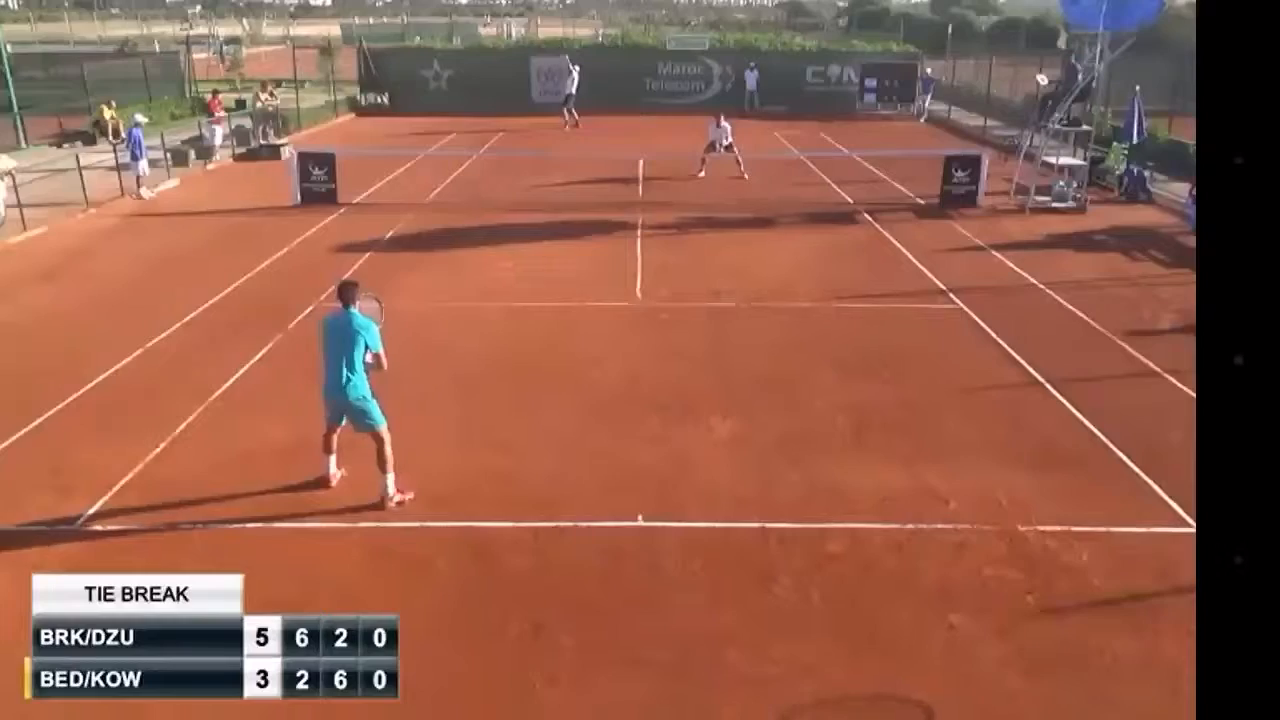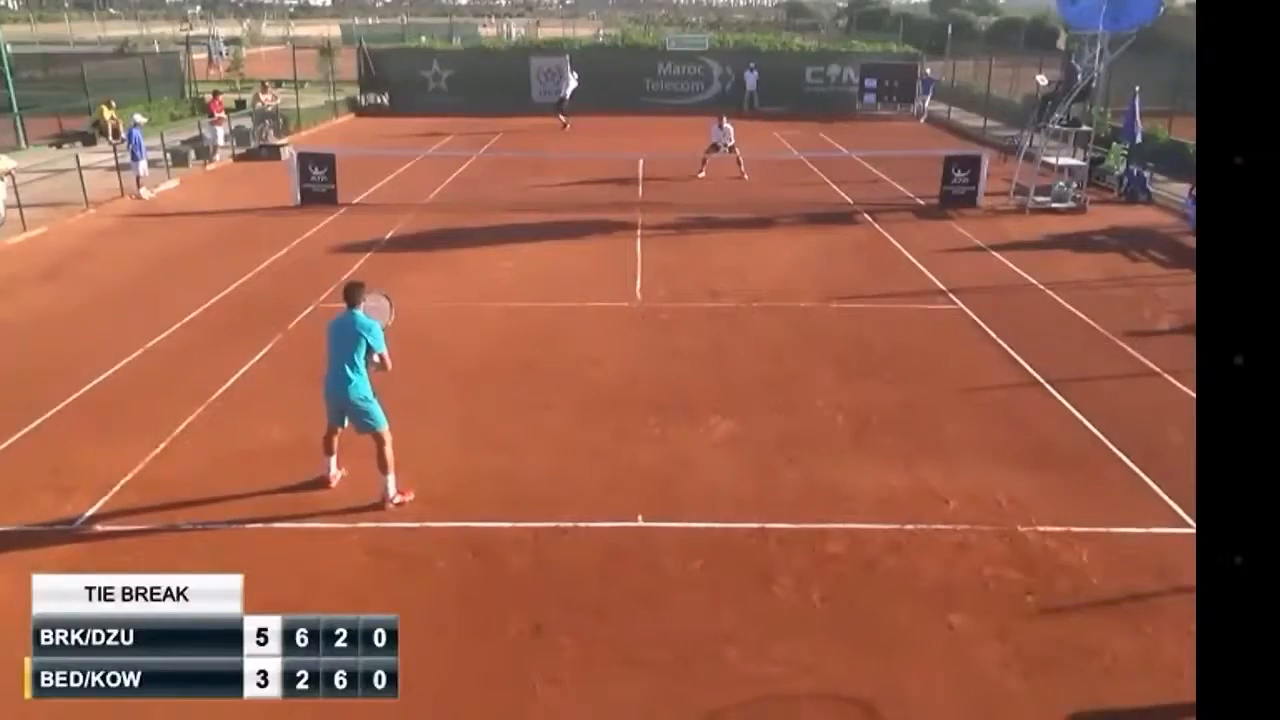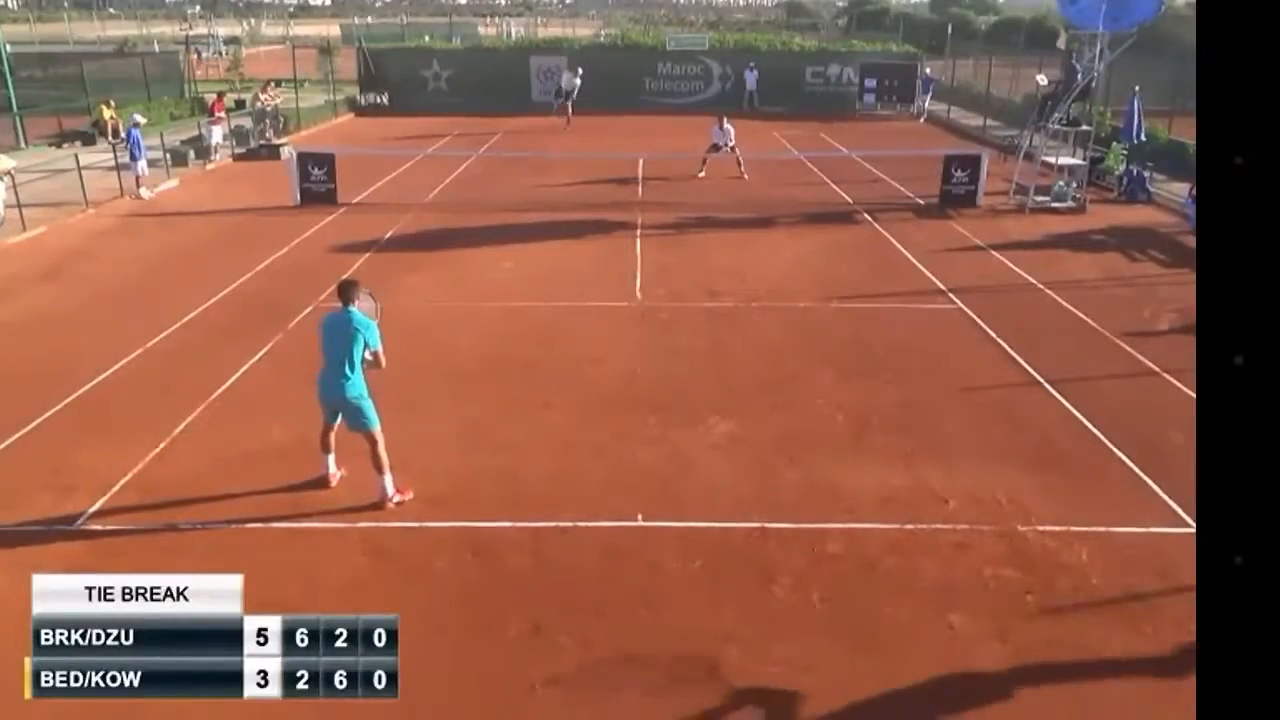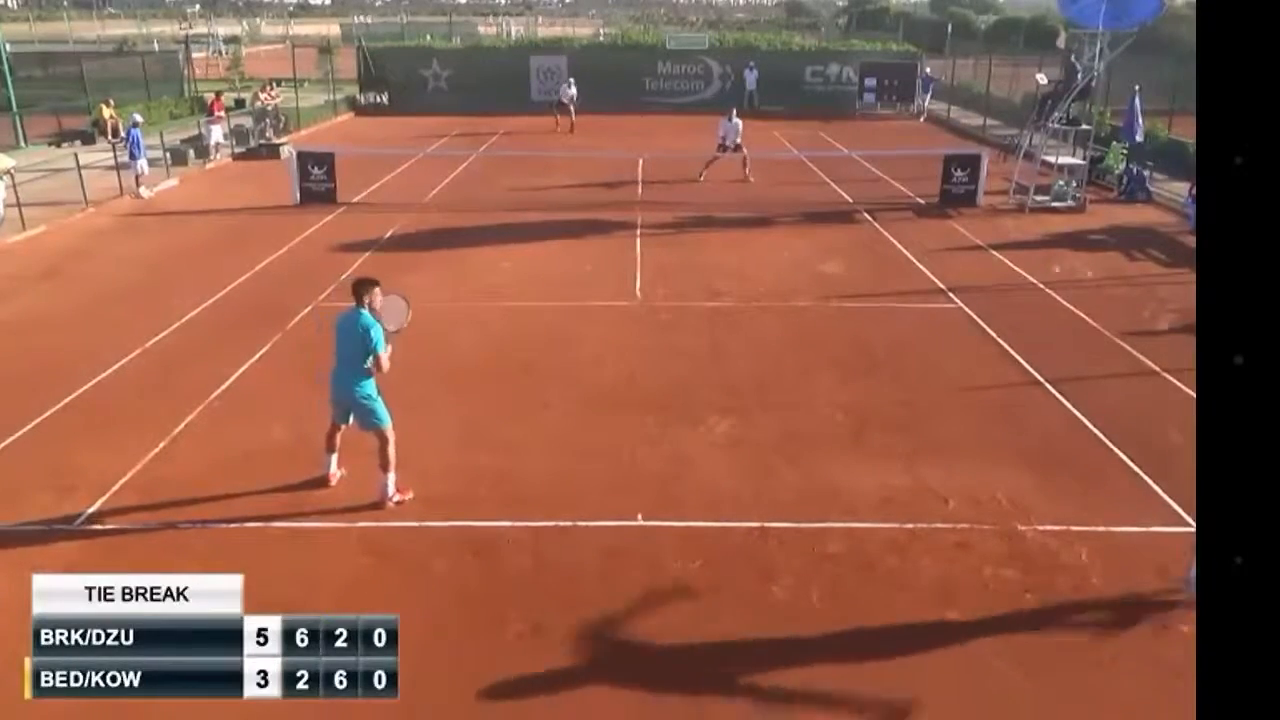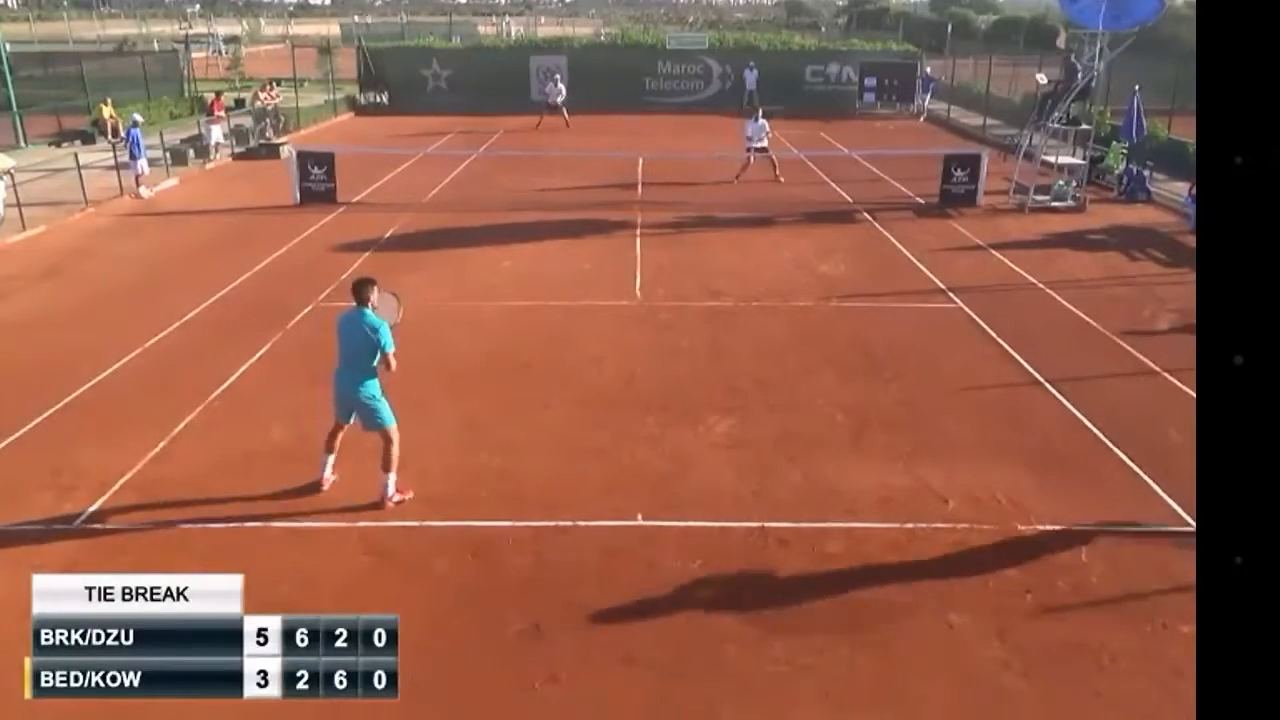
dt=0.5s
person 1, frame 1
left shoulder: (328, 322)
right shoulder: (367, 326)
right elbow: (382, 365)
left hip: (331, 389)
right hip: (356, 392)
left knee: (331, 429)
right knee: (383, 439)
left ankle: (332, 473)
right ankle: (390, 493)
person 1, frame 2
left shoulder: (334, 324)
right shoulder: (370, 327)
right elbow: (386, 366)
left hip: (332, 390)
right hip: (357, 393)
left knee: (332, 430)
right knee: (384, 440)
left ankle: (332, 473)
right ankle: (391, 494)
person 1, frame 3
left shoulder: (327, 322)
right shoulder: (366, 325)
right elbow: (380, 363)
left hip: (327, 387)
right hip: (352, 391)
left knee: (328, 427)
right knee: (376, 440)
left ankle: (331, 473)
right ankle: (389, 493)
person 1, frame 4
left shoulder: (342, 319)
right shoulder: (372, 327)
right elbow: (381, 368)
left wrist: (380, 352)
right wrist: (387, 356)
left hip: (338, 386)
right hip: (361, 390)
left knee: (336, 427)
right knee: (387, 438)
left ankle: (332, 472)
right ankle: (390, 492)
person 1, frame 5
left shoulder: (344, 319)
right shoulder: (379, 326)
right elbow: (390, 366)
right wrist: (389, 354)
left hip: (342, 385)
right hip: (366, 390)
left knee: (339, 428)
right knee: (391, 438)
left ankle: (326, 476)
right ankle: (389, 493)
